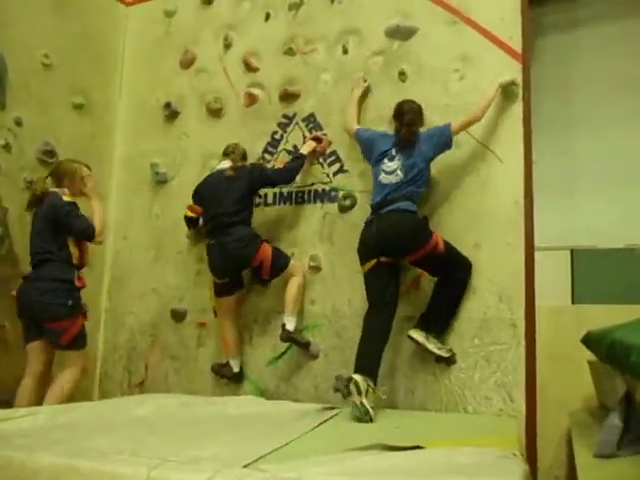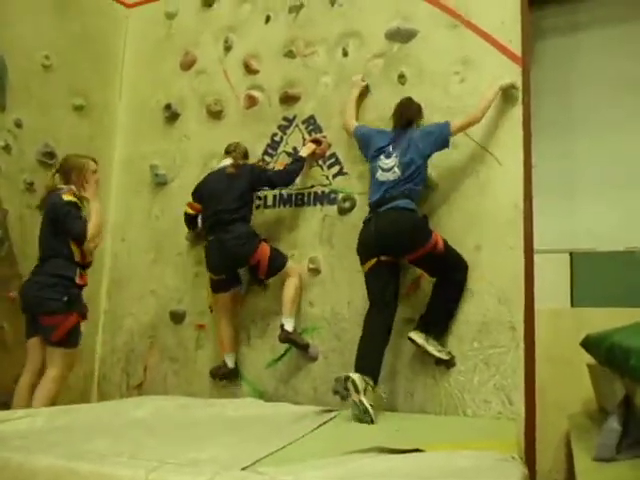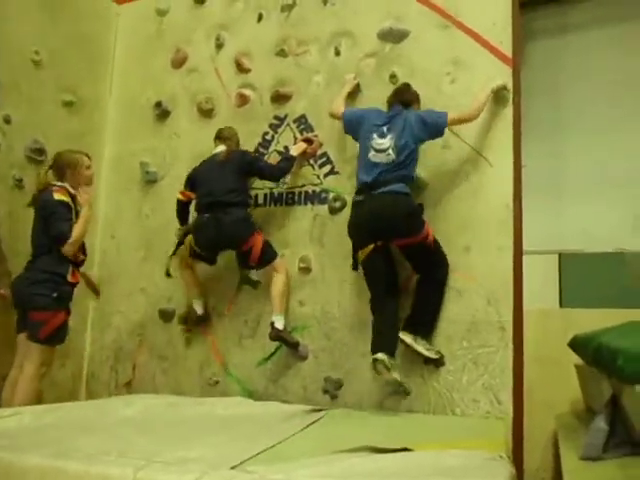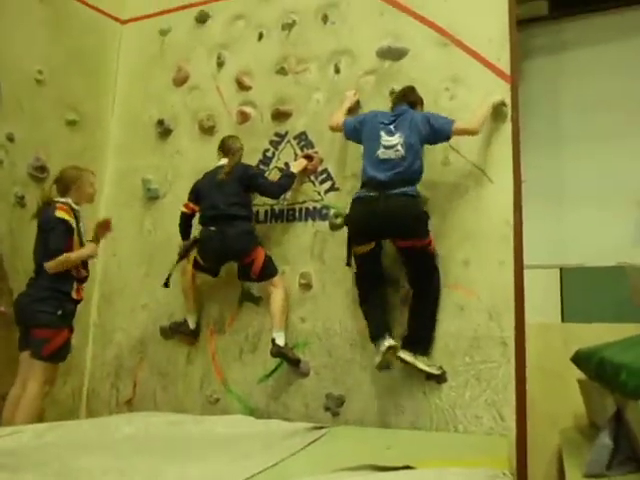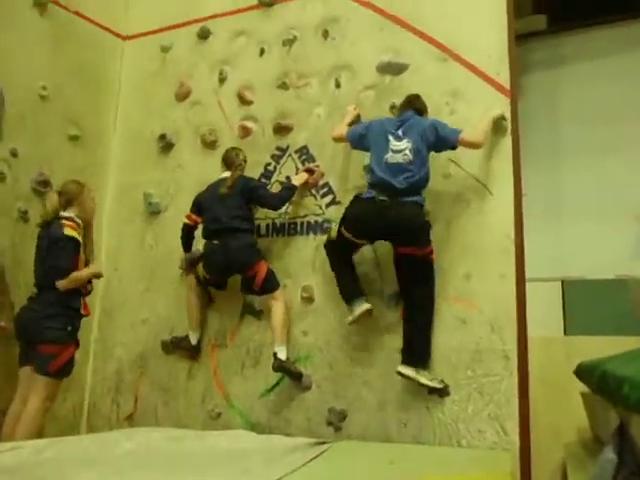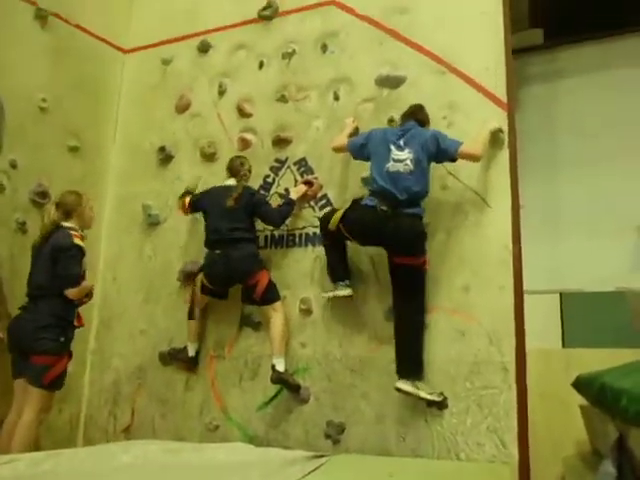
dt=0.3s
person 1, frame 1
left shoulder: (376, 141)
right shoulder: (427, 141)
left elbow: (350, 124)
right elbow: (474, 117)
left wrist: (358, 93)
right wrist: (498, 87)
left hip: (372, 232)
right hip: (405, 225)
left knee: (379, 309)
right knee: (458, 268)
left ankle: (362, 378)
right ankle: (427, 329)
person 1, frame 2
left shoulder: (375, 138)
right shoulder: (422, 137)
left elbow: (349, 123)
right elbow: (474, 117)
left wrist: (356, 91)
right wrist: (498, 88)
left hip: (371, 229)
right hip: (403, 223)
left knee: (380, 307)
right knee: (455, 270)
left ankle: (361, 377)
right ankle: (427, 332)
person 1, frame 3
left shoulder: (366, 118)
right shoulder: (417, 119)
left elbow: (335, 110)
right elbow: (470, 114)
left wrist: (347, 87)
right wrist: (491, 90)
left hip: (361, 212)
right hip: (396, 207)
left knee: (383, 290)
right knee: (435, 268)
left ankle: (382, 353)
right ankle: (416, 331)
person 1, frame 4
left shoulder: (370, 119)
right shoulder: (423, 119)
left elbow: (334, 124)
right elbow: (472, 128)
left wrist: (348, 102)
right wrist: (490, 105)
left hip: (365, 207)
right hip: (403, 206)
left knee: (367, 280)
right knee: (425, 280)
left ankle: (383, 338)
right ankle: (415, 348)
person 1, frame 5
left shoulder: (377, 126)
right shoulder: (429, 126)
left elbow: (337, 135)
right elbow: (477, 141)
left wrist: (350, 115)
right wrist: (491, 118)
left hip: (370, 209)
right hip: (409, 215)
left knee: (335, 249)
right knee: (419, 292)
left ankle: (356, 301)
right ankle: (415, 363)
person 1, frame 6
left shoulder: (378, 135)
right shoulder: (431, 137)
left elbow: (336, 145)
right elbow: (476, 154)
left wrist: (349, 128)
right wrist: (489, 131)
left hip: (370, 217)
right hip: (407, 226)
left knee: (329, 221)
right knee: (410, 303)
left ankle: (340, 280)
right ankle: (409, 376)
person 2, frame 1
left shoulder: (46, 205)
right shoulder: (60, 202)
right elbow: (96, 235)
right wrist: (94, 199)
left hip: (32, 292)
right hip: (54, 294)
left knee: (35, 371)
right knee: (75, 367)
person 2, frame 2
left shoulder: (60, 202)
right shoulder: (65, 200)
right elbow: (90, 242)
left wrist: (76, 296)
right wrist: (94, 203)
left hip: (41, 289)
right hip: (56, 292)
left knee: (34, 368)
right knee: (59, 368)
person 2, frame 3
left shoulder: (60, 199)
right shoulder: (56, 197)
right elbow: (68, 246)
right wrist: (86, 210)
left hip: (34, 286)
right hip: (47, 289)
left knee: (22, 365)
right knee: (37, 366)
person 2, frame 4
left shoulder: (58, 213)
right shoulder: (61, 213)
left elbow: (72, 259)
right elbow: (53, 263)
left wrist: (96, 237)
right wrist: (87, 251)
left hip: (36, 303)
right hip: (50, 306)
left knee: (24, 381)
right knee: (40, 382)
person 2, frame 5
left shoulder: (54, 227)
right shoulder: (68, 229)
left elbow: (82, 263)
right elbow: (63, 281)
left wrist: (87, 228)
right wrist: (92, 271)
left hip: (34, 317)
right hip: (55, 321)
left knee: (23, 396)
right knee: (42, 398)
person 2, frame 6
left shoulder: (49, 238)
right shoulder: (71, 239)
right elbow: (73, 290)
right wrist: (91, 286)
left hip: (25, 326)
right hip: (48, 331)
right knee: (36, 410)
person 3, frame 1
left shoulder: (205, 183)
right shoulder: (249, 173)
left elbow: (191, 220)
right elbow: (285, 175)
left wrist: (201, 226)
right wrist: (304, 151)
left hip: (217, 251)
right hip: (244, 243)
left knee: (226, 314)
right knee: (296, 272)
left ankle: (233, 367)
right ankle: (289, 327)
person 3, frame 2
left shoulder: (206, 181)
right shoulder: (249, 172)
left elbow: (190, 215)
right elbow: (284, 178)
left wrist: (195, 230)
right wrist: (304, 154)
left hip: (215, 248)
right hip: (242, 240)
left knee: (223, 310)
right knee: (292, 272)
left ankle: (229, 365)
right ankle: (288, 329)
person 3, frame 3
left shoulder: (199, 169)
right shoulder: (243, 158)
left elbow: (182, 202)
right elbow: (275, 173)
left wrist: (185, 226)
right wrist: (294, 152)
left hip: (207, 227)
right hip: (237, 223)
left knee: (184, 258)
right knee: (279, 268)
left ankle: (199, 312)
right ankle: (278, 326)
person 3, frame 4
left shoulder: (203, 181)
right shoulder: (245, 172)
left elbow: (186, 215)
right elbow: (275, 190)
left wrist: (186, 240)
right wrist: (294, 169)
left hip: (211, 240)
right hip: (241, 237)
left knee: (187, 269)
right knee: (277, 284)
left ankle: (191, 325)
right ankle: (279, 342)
person 3, frame 5
left shoulder: (205, 193)
right shoulder: (247, 184)
left elbow: (188, 226)
right elbow: (275, 202)
left wrist: (188, 253)
right wrist: (295, 182)
left hip: (215, 253)
right hip: (244, 249)
left knee: (194, 283)
right knee: (277, 297)
left ankle: (192, 342)
right ankle: (281, 357)
person 3, frame 6
left shoulder: (208, 195)
right shoulder: (250, 196)
left elbow: (185, 204)
right elbow: (276, 219)
left wrist: (188, 193)
right wrist: (294, 196)
left hip: (217, 261)
right hip: (246, 259)
left knee: (195, 298)
right knee: (276, 309)
left ankle: (190, 354)
right ankle: (279, 369)
